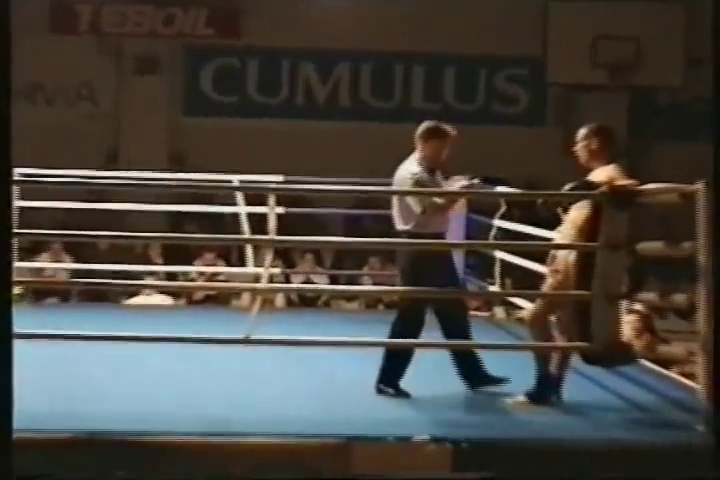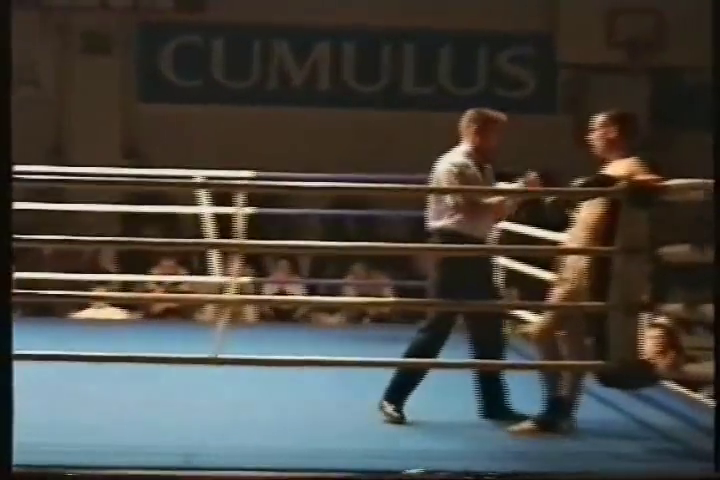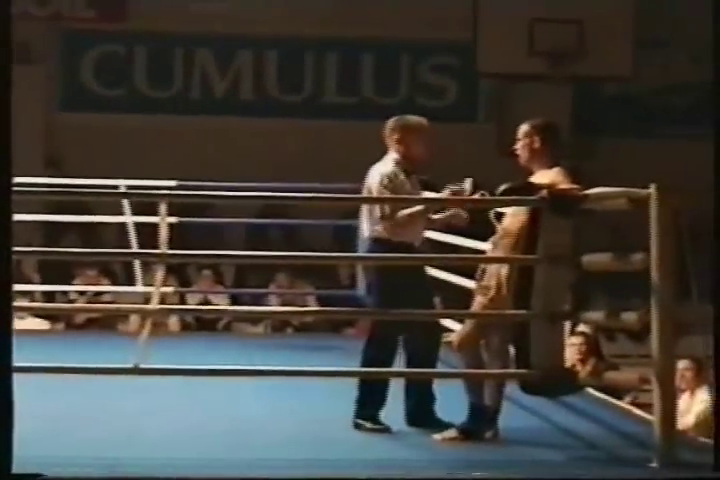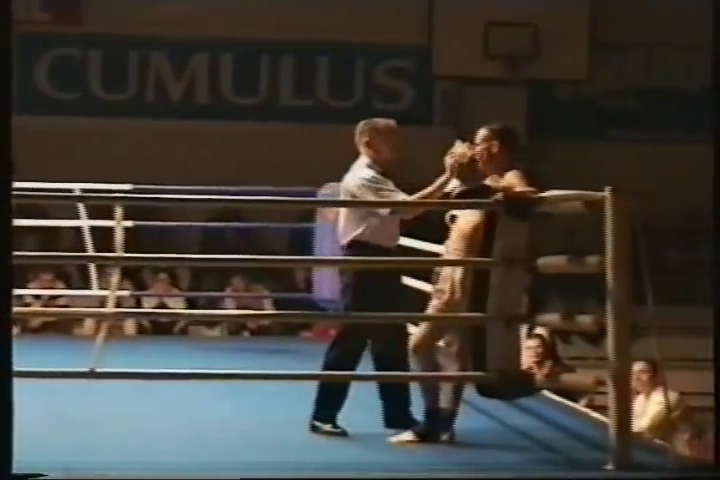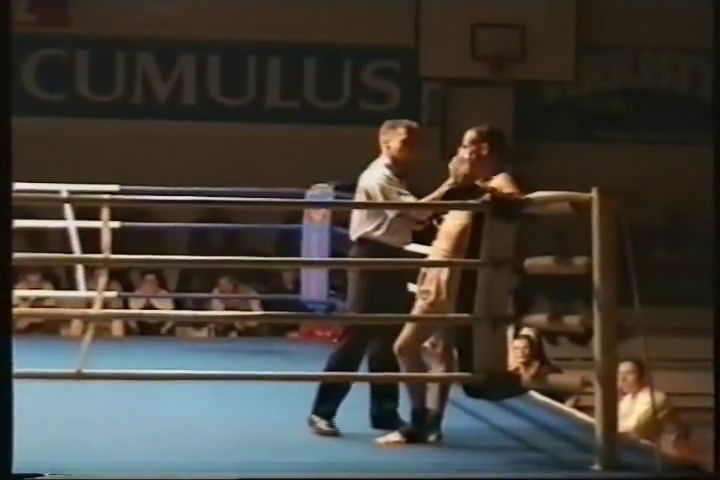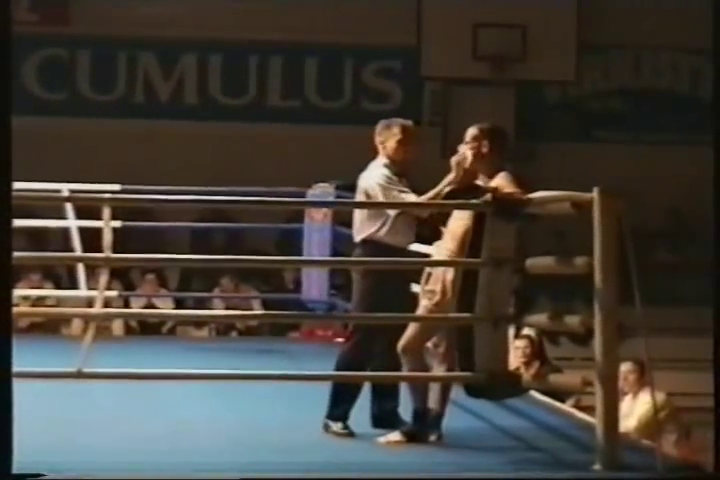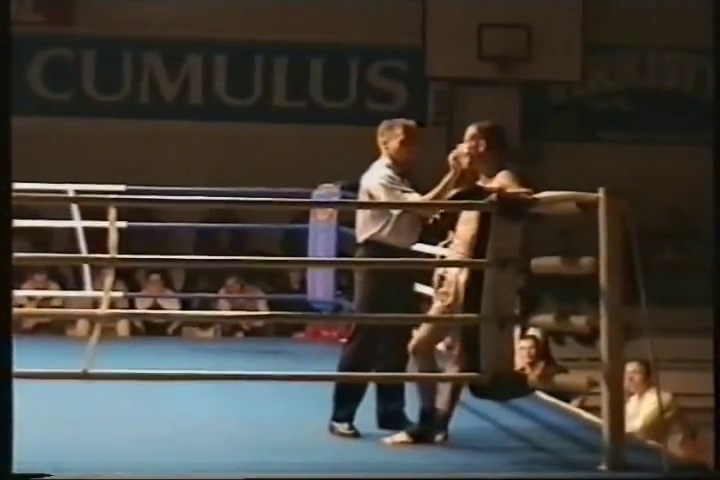
dt=0.4s
person 1, frame 1
left shoulder: (612, 174)
right shoulder: (596, 176)
left elbow: (631, 187)
left hip: (576, 261)
right hip: (565, 258)
left knee: (537, 316)
right knee: (565, 323)
left ankle: (547, 386)
right ankle: (548, 386)
person 1, frame 2
left shoulder: (631, 167)
right shoulder: (610, 171)
left elbow: (653, 184)
left hip: (588, 268)
right hip: (575, 265)
left knee: (544, 332)
right knee: (572, 336)
left ankle: (558, 411)
right ankle: (559, 412)
person 1, frame 3
left shoulder: (554, 177)
right shoulder: (535, 182)
left hip: (511, 276)
right hip: (497, 272)
left knee: (465, 340)
right knee: (494, 345)
right ankle: (483, 419)
person 1, frame 4
left shoulder: (511, 179)
right shoulder: (485, 183)
left elbow: (530, 197)
right wrist: (459, 174)
left hip: (464, 277)
right hip: (453, 274)
left knee: (421, 344)
right knee: (455, 348)
right ankle: (440, 422)
person 1, frame 5
left shoulder: (499, 182)
right shoulder: (473, 186)
left elbow: (519, 200)
left wrist: (489, 195)
right wrist: (456, 179)
left hip: (450, 277)
right hip: (438, 274)
left knee: (406, 346)
right knee: (441, 348)
right ankle: (428, 422)
person 1, frame 6
left shoulder: (500, 181)
right shoulder: (475, 183)
left elbow: (520, 199)
left wrist: (490, 194)
right wrist: (458, 177)
left hip: (454, 278)
right hip: (441, 274)
left knee: (409, 346)
right knee: (442, 348)
right ankle: (427, 422)
person 1, frame 7
left shoulder: (503, 180)
right shoulder: (477, 183)
left elbow: (526, 198)
right elbow: (449, 219)
left wrist: (492, 195)
right wrist: (458, 179)
left hip: (467, 280)
right hip: (453, 277)
left knee: (420, 347)
right knee: (457, 351)
right ankle: (434, 423)
person 2, frame 1
left shoulder: (431, 173)
right shoulder: (410, 174)
left elbow: (439, 205)
right elbow: (430, 210)
left wrist: (454, 191)
right wrist: (456, 192)
left hip: (436, 246)
right hip: (418, 248)
left knee: (454, 311)
right knee: (411, 315)
left ankle: (473, 373)
right ankle: (387, 380)
person 2, frame 2
left shoulder: (483, 169)
right shoulder: (451, 165)
left elbow: (488, 213)
right elbow: (467, 209)
left wrist: (513, 199)
right wrist: (508, 196)
left hip: (475, 250)
right hip: (453, 249)
left knee: (488, 328)
right knee: (438, 325)
left ankle: (494, 403)
right ankle: (394, 398)
person 2, frame 3
left shoulder: (409, 177)
right shoulder: (383, 175)
right elbow: (394, 222)
left wrist: (444, 217)
left hip: (407, 258)
right hip: (386, 258)
left knee: (425, 334)
right knee: (384, 337)
left ankle: (420, 409)
right ankle: (366, 412)
person 2, frame 4
left shoulder: (376, 178)
right shoulder: (361, 179)
left elbow: (400, 212)
right elbow: (409, 206)
right wrist: (446, 177)
left hip: (382, 261)
right hip: (364, 262)
left knee: (392, 340)
right knee: (351, 339)
left ankle: (397, 412)
right ankle: (323, 416)
person 2, frame 5
left shoulder: (394, 179)
right shoulder: (378, 177)
left elbow: (412, 218)
right elbow: (419, 210)
right wrist: (451, 184)
left hip: (391, 260)
right hip: (371, 259)
left knee: (388, 339)
right knee: (356, 336)
left ankle: (384, 412)
right ankle: (322, 412)
person 2, frame 6
left shoulder: (395, 178)
right shoulder: (376, 178)
left elbow: (413, 215)
right elbow: (419, 206)
right wrist: (452, 178)
left hip: (395, 259)
right hip: (375, 260)
left knee: (391, 339)
right knee: (362, 338)
left ankle: (385, 412)
right ankle: (336, 415)
person 2, frame 7
left shoulder: (398, 179)
right shoulder: (379, 177)
left elbow: (417, 218)
right elbow: (422, 206)
right wrist: (452, 175)
left hip: (398, 261)
right hip: (377, 261)
left knee: (396, 340)
right knee: (365, 339)
left ankle: (391, 412)
right ankle: (341, 416)
